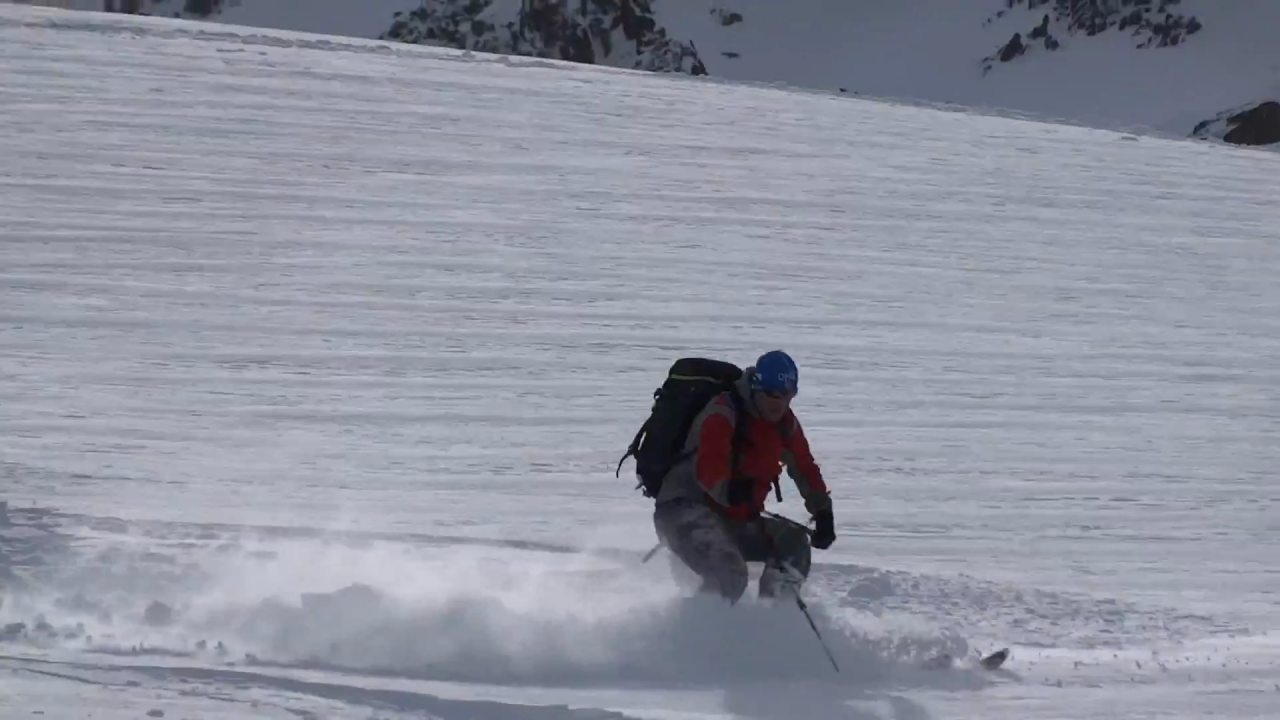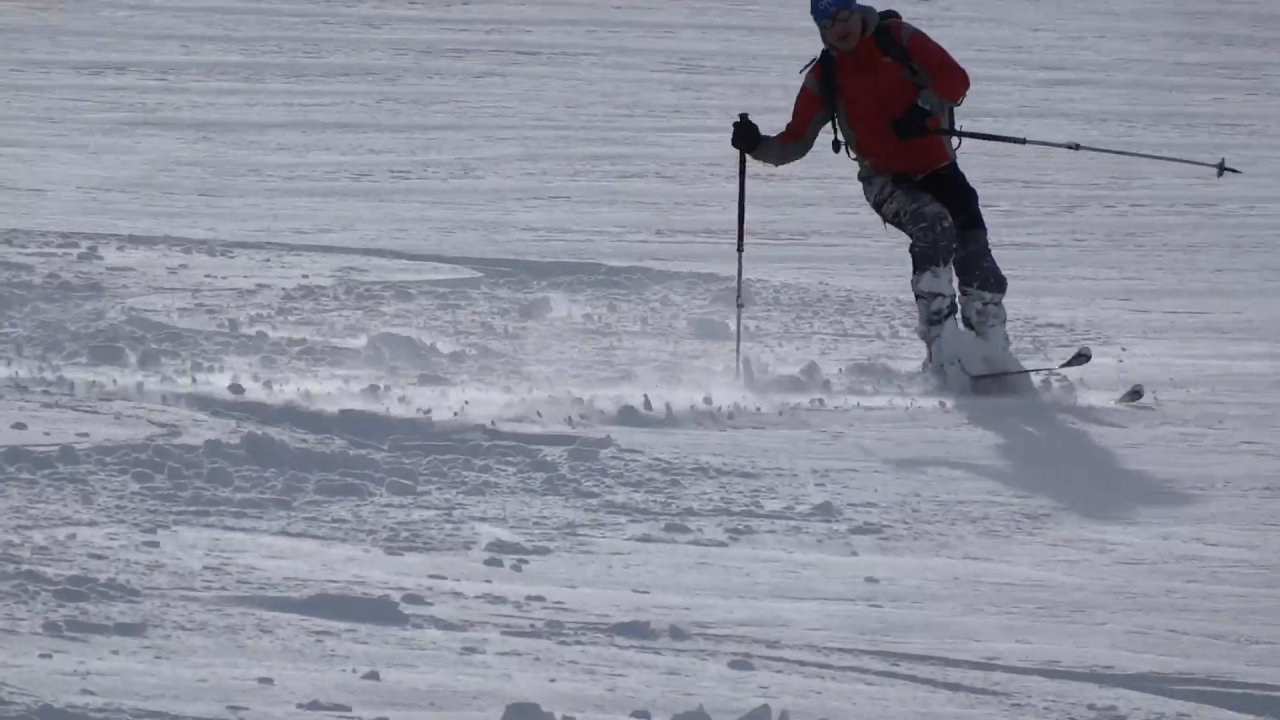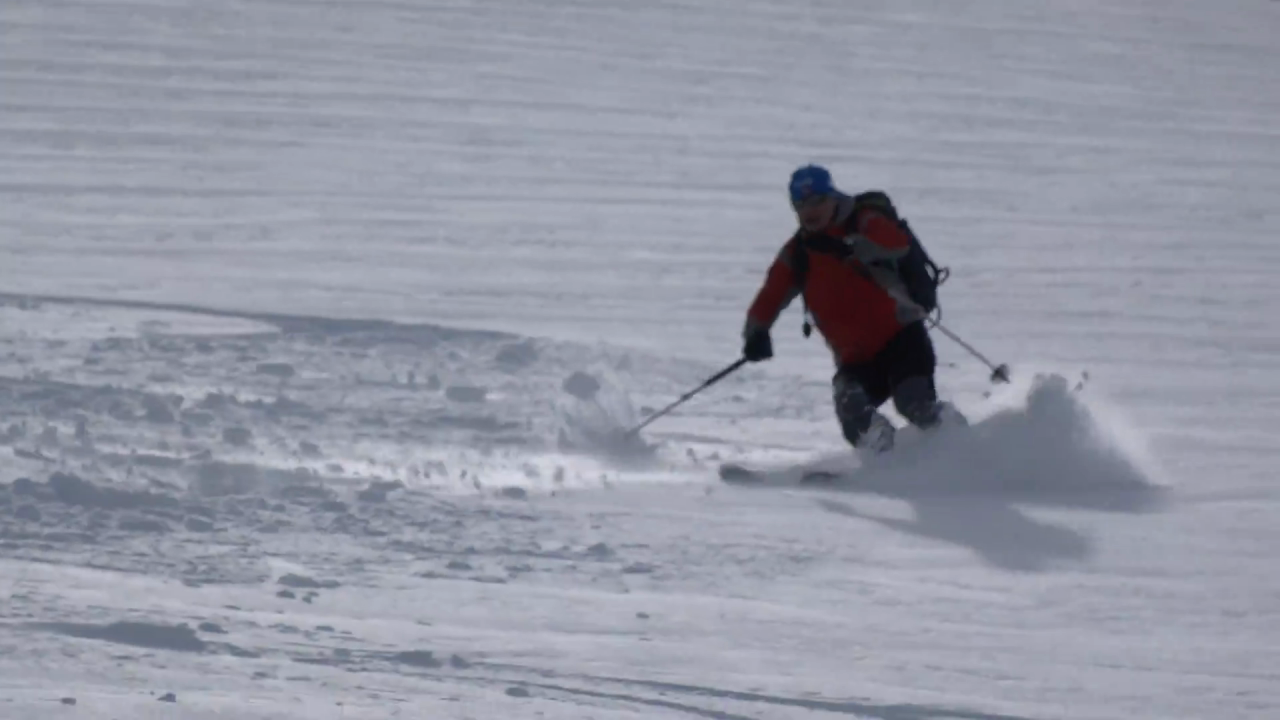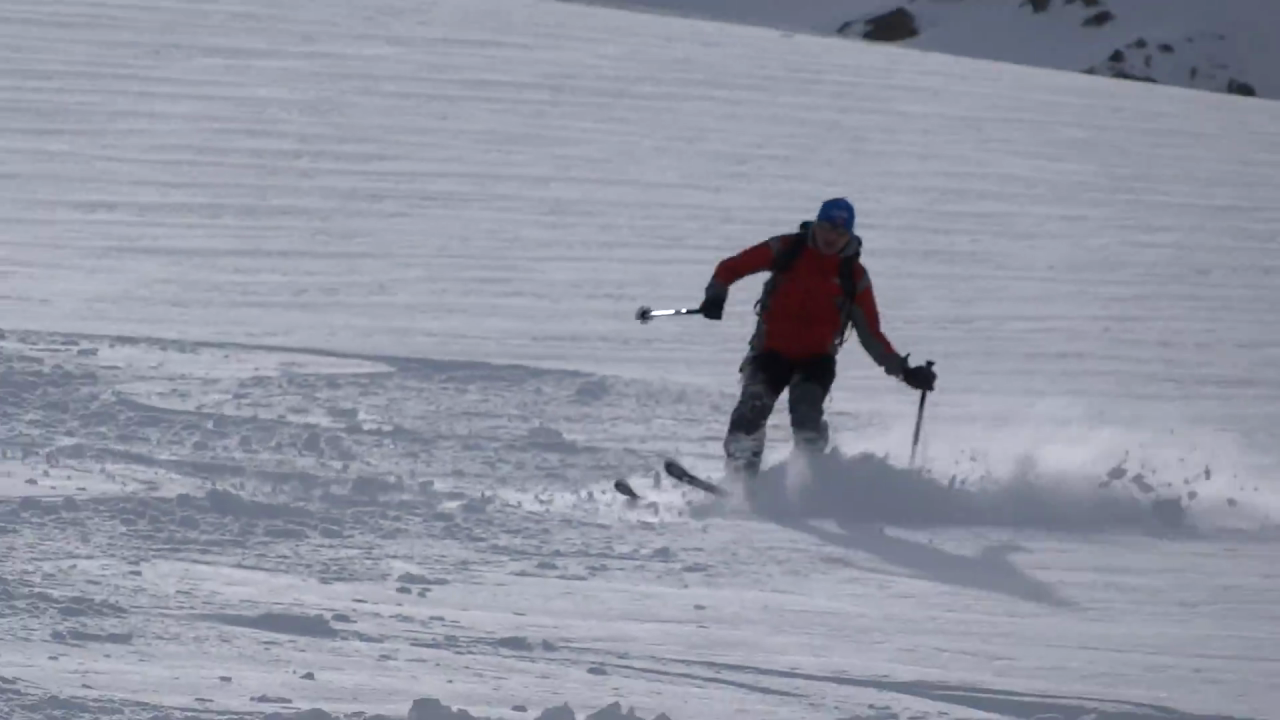
dt=0.5s
person 1, frame 1
left shoulder: (783, 422)
right shoulder: (722, 413)
left elbow: (805, 468)
right elbow: (707, 468)
left wrist: (822, 513)
right wrist: (729, 492)
left hip: (731, 521)
right hip: (685, 510)
left knee: (794, 542)
right knee: (730, 575)
person 1, frame 2
left shoulder: (898, 36)
right shoulder: (821, 77)
left elbow: (955, 79)
right elbow: (794, 144)
left wrist: (924, 109)
right wrist: (757, 145)
left hip: (938, 169)
right hip: (885, 178)
left knee: (976, 258)
right knee: (935, 225)
person 1, frame 3
left shoulder: (863, 223)
right shoulder: (795, 255)
left elbow: (899, 242)
right elbow: (765, 304)
left wrist: (847, 246)
right wrist: (756, 336)
left hip: (901, 337)
right hip: (855, 359)
left knee: (917, 408)
right knee: (851, 410)
person 1, frame 4
left shoulder: (854, 277)
right shoulder: (786, 248)
left elbow: (871, 335)
right elbow: (730, 268)
left wrist: (904, 370)
right wrist: (716, 295)
left hip: (815, 358)
right hip: (769, 351)
left knee: (805, 416)
right knee: (752, 407)
